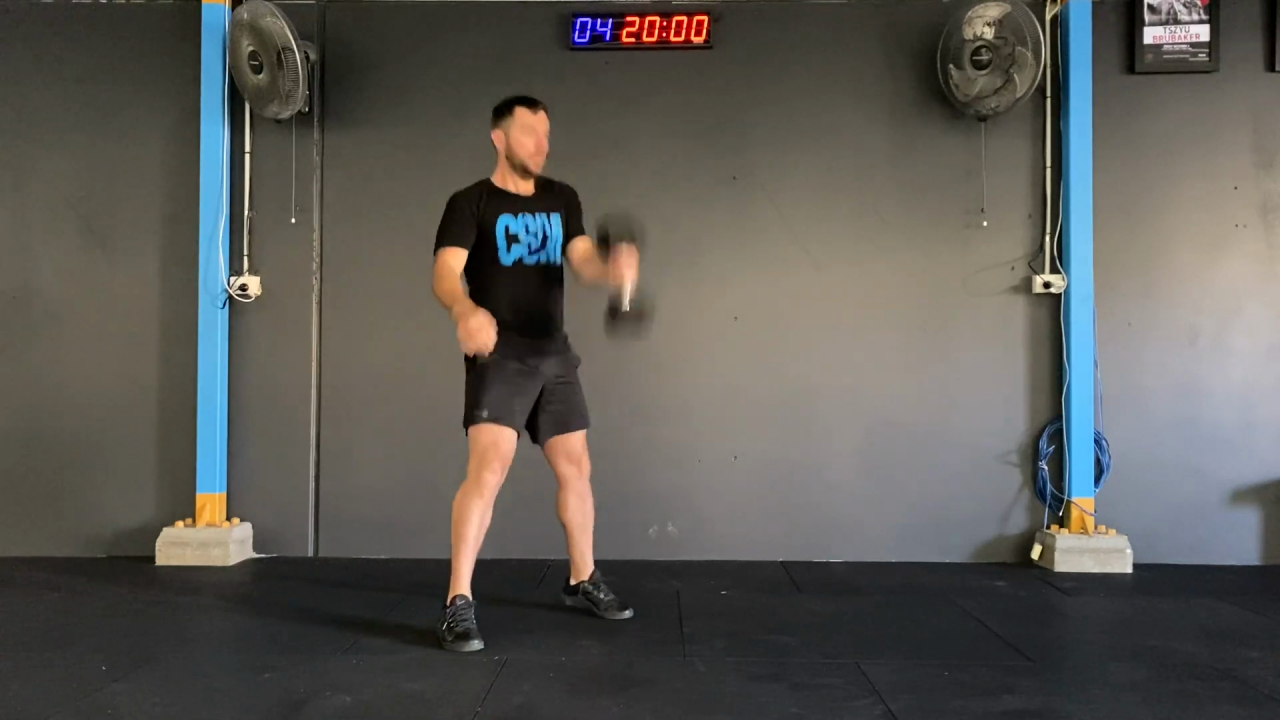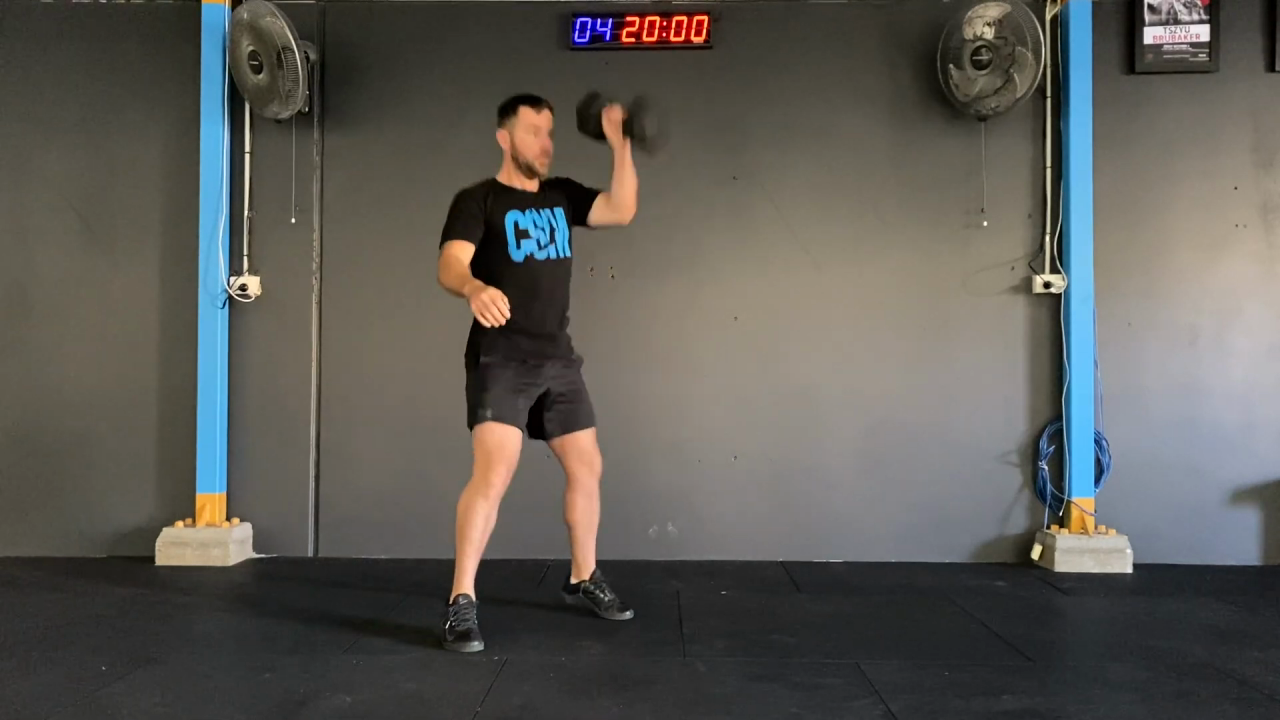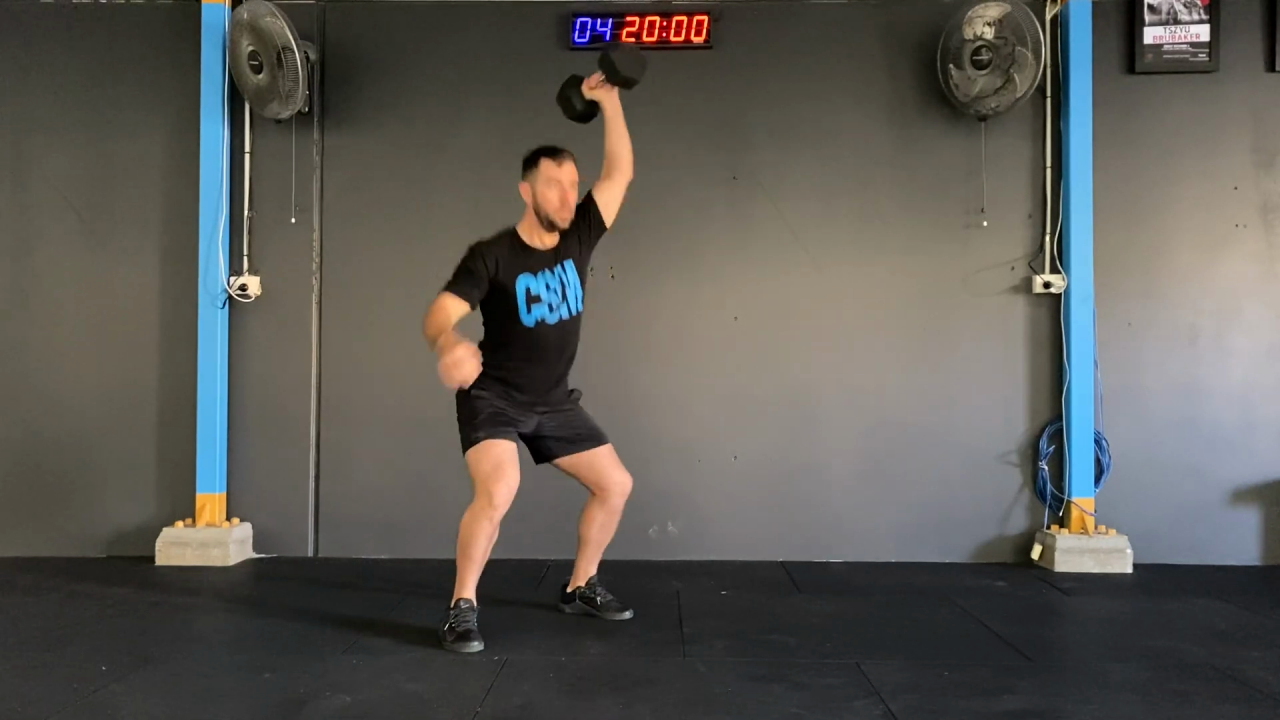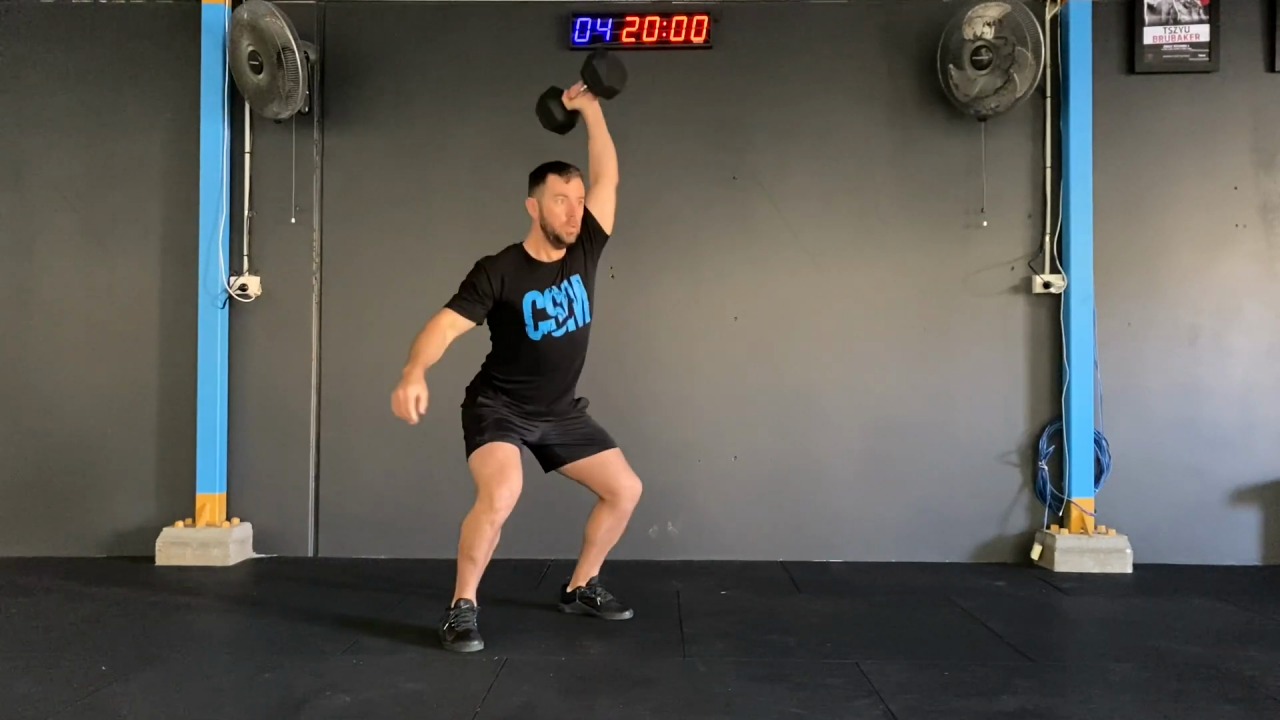
dt=0.2s
person 1, frame 1
left shoulder: (561, 197)
right shoulder: (471, 202)
left elbow: (584, 262)
right elbow: (444, 274)
left wrist: (614, 268)
right wrist: (464, 313)
left hip: (554, 358)
right hip: (499, 359)
left knee: (575, 469)
right knee: (488, 472)
left ankle: (583, 581)
right ankle: (458, 602)
person 1, frame 2
left shoulder: (561, 194)
right shoulder: (477, 201)
left elbow: (622, 209)
right elbow: (450, 265)
left wrist: (619, 145)
right wrist: (478, 290)
left hip: (557, 359)
right hip: (501, 362)
left knee: (586, 468)
right knee: (494, 473)
left ankle: (584, 580)
right ankle: (461, 603)
person 1, frame 3
left shoulder: (578, 241)
right shoulder: (492, 256)
left elbow: (621, 174)
right elbow: (439, 313)
left wrist: (610, 103)
right wrist: (451, 345)
left hip: (553, 401)
right hip: (494, 400)
left knee: (616, 485)
right knee: (498, 493)
left ankle: (581, 587)
right ankle: (462, 606)
person 1, frame 4
left shoulder: (585, 251)
right shoulder: (500, 272)
left elbow: (608, 180)
right elbow: (444, 325)
left wrist: (591, 111)
right wrist: (413, 374)
left hip: (559, 411)
right hip: (498, 407)
left knee: (625, 490)
right knee: (500, 495)
left ankle: (581, 587)
right ankle: (462, 607)
